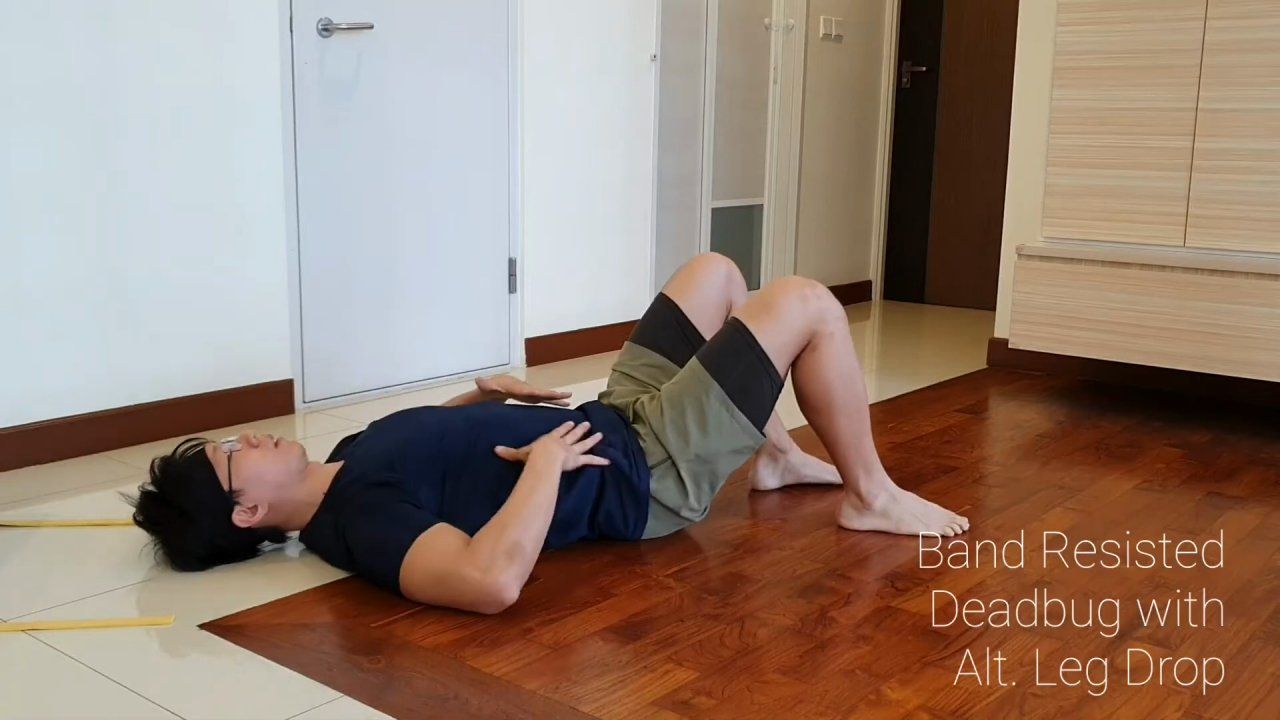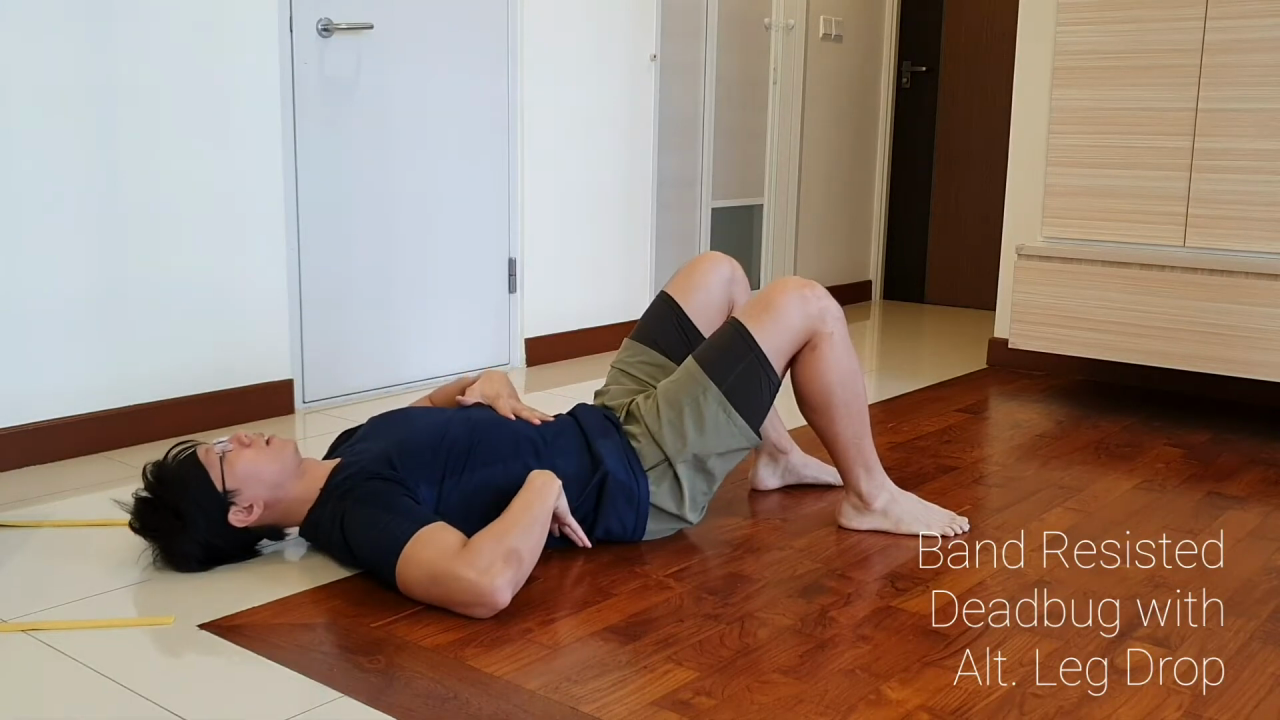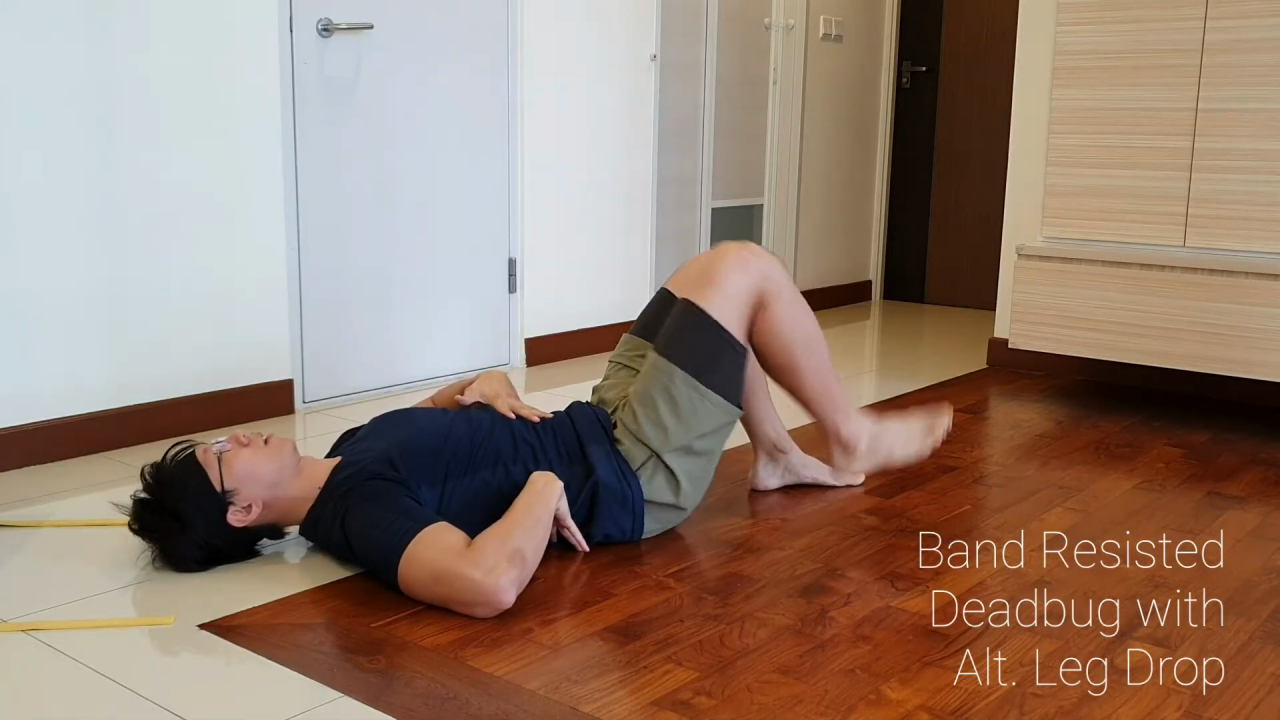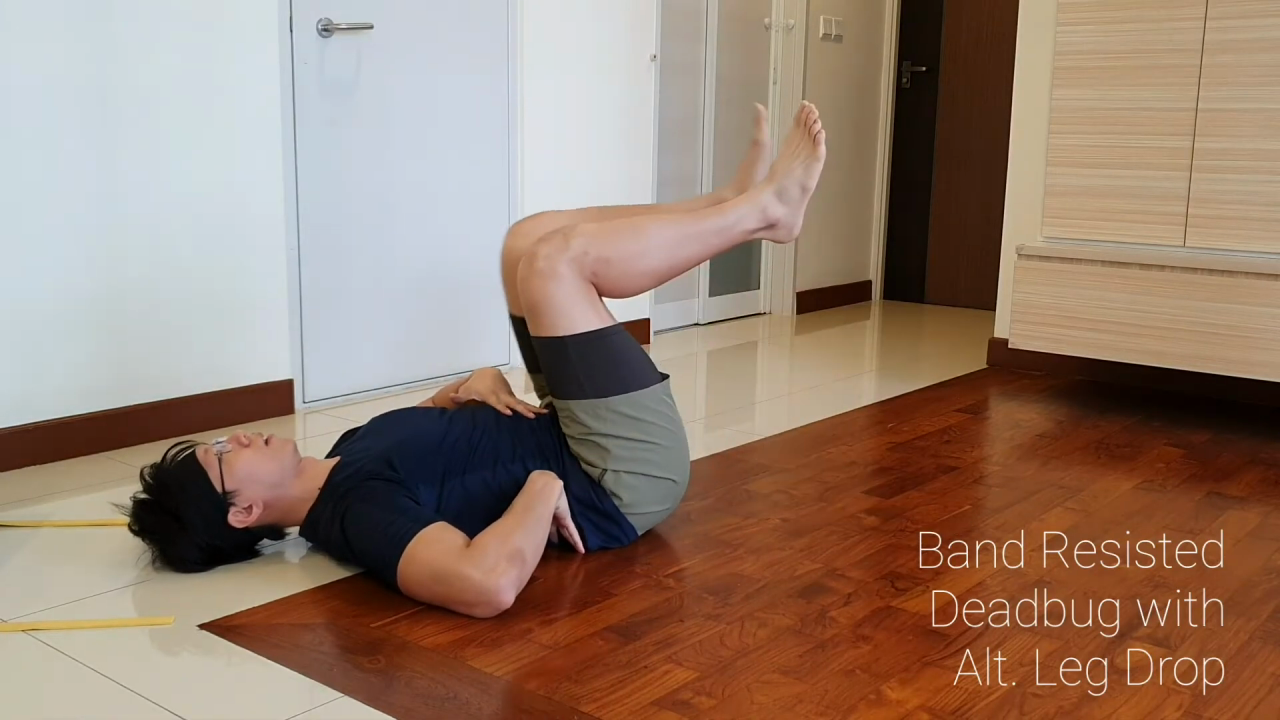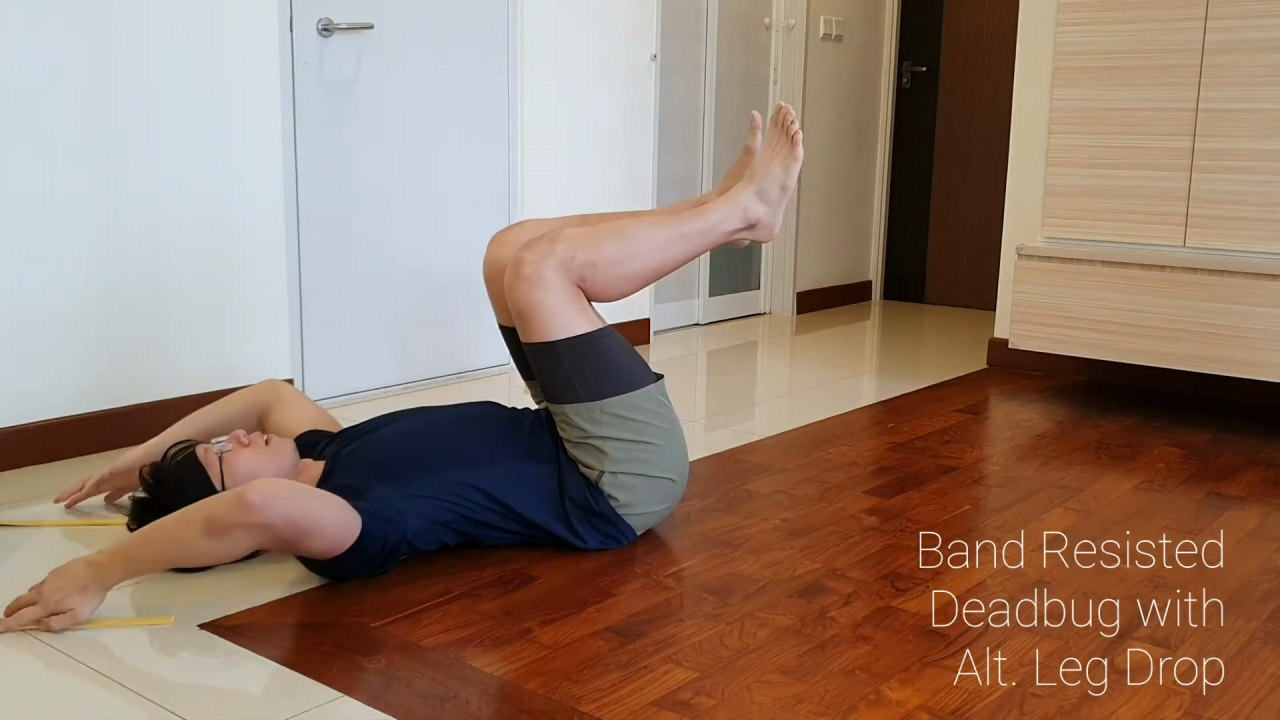
dt=1s
person 1, frame 1
left shoulder: (350, 459)
right shoulder: (358, 520)
right elbow: (493, 581)
left wrist: (487, 391)
right wrist: (546, 457)
left hip: (611, 422)
right hip: (650, 471)
left knee: (715, 271)
right knee: (806, 303)
left ankle: (777, 456)
right ankle: (872, 497)
person 1, frame 2
left shoulder: (349, 452)
right shoulder: (356, 509)
right elbow: (483, 585)
left wrist: (481, 385)
right wrist: (543, 484)
left hip: (608, 422)
right hip: (645, 472)
left knee: (718, 271)
right knee: (807, 304)
left ankle: (779, 456)
right ankle: (872, 495)
person 1, frame 3
left shoulder: (348, 453)
right shoulder: (356, 509)
right elbow: (487, 583)
left wrist: (477, 388)
right wrist: (546, 484)
left hip: (595, 424)
right hip: (638, 476)
left knee: (726, 287)
right knee: (743, 266)
left ankle: (777, 455)
right ankle: (853, 439)
person 1, frame 4
left shoulder: (349, 454)
right shoulder: (357, 512)
right elbow: (487, 586)
left wrist: (470, 385)
right wrist: (544, 486)
left hip: (571, 443)
right hip: (628, 480)
left knee: (532, 239)
right knee: (554, 258)
left ankle: (737, 204)
right ankle: (764, 208)
person 1, frame 5
left shoulder: (328, 459)
right shoulder: (341, 532)
left elbow: (271, 391)
right elbow: (256, 507)
left wrist: (143, 455)
right wrist: (102, 571)
left hip: (565, 450)
right hip: (626, 483)
left knee: (517, 249)
right knee: (538, 265)
left ankle: (727, 207)
right ankle: (743, 208)
